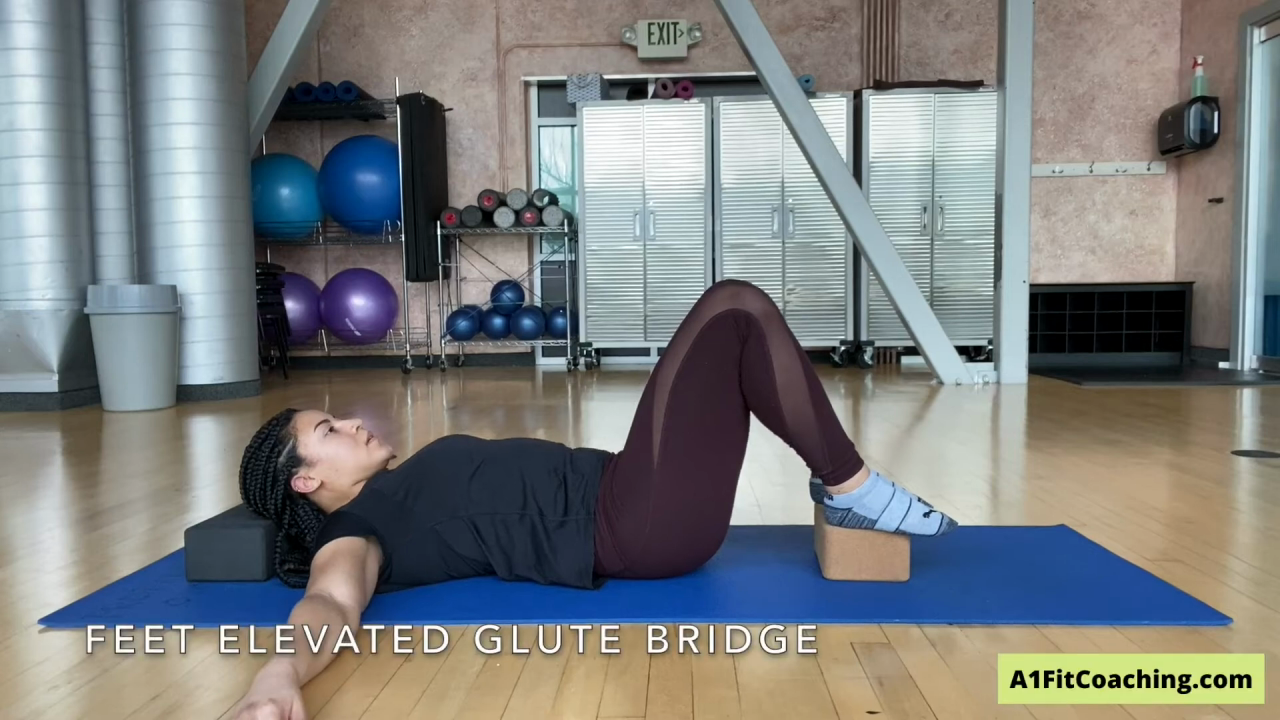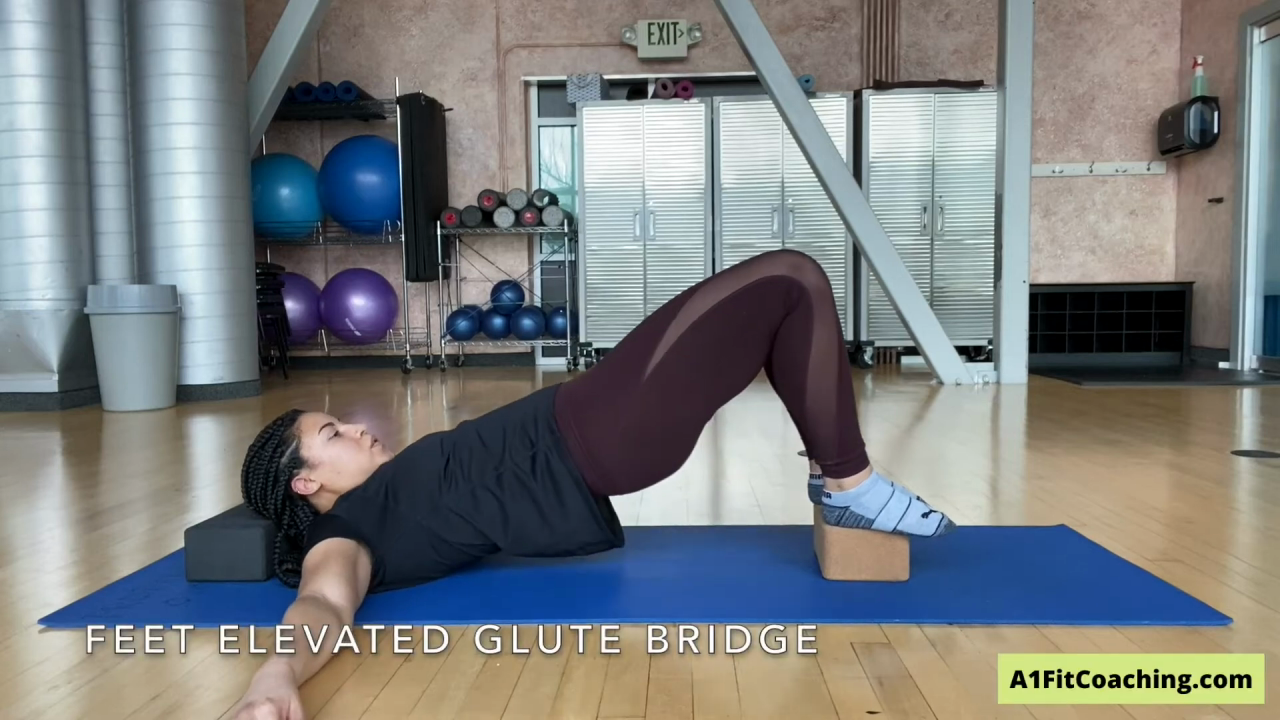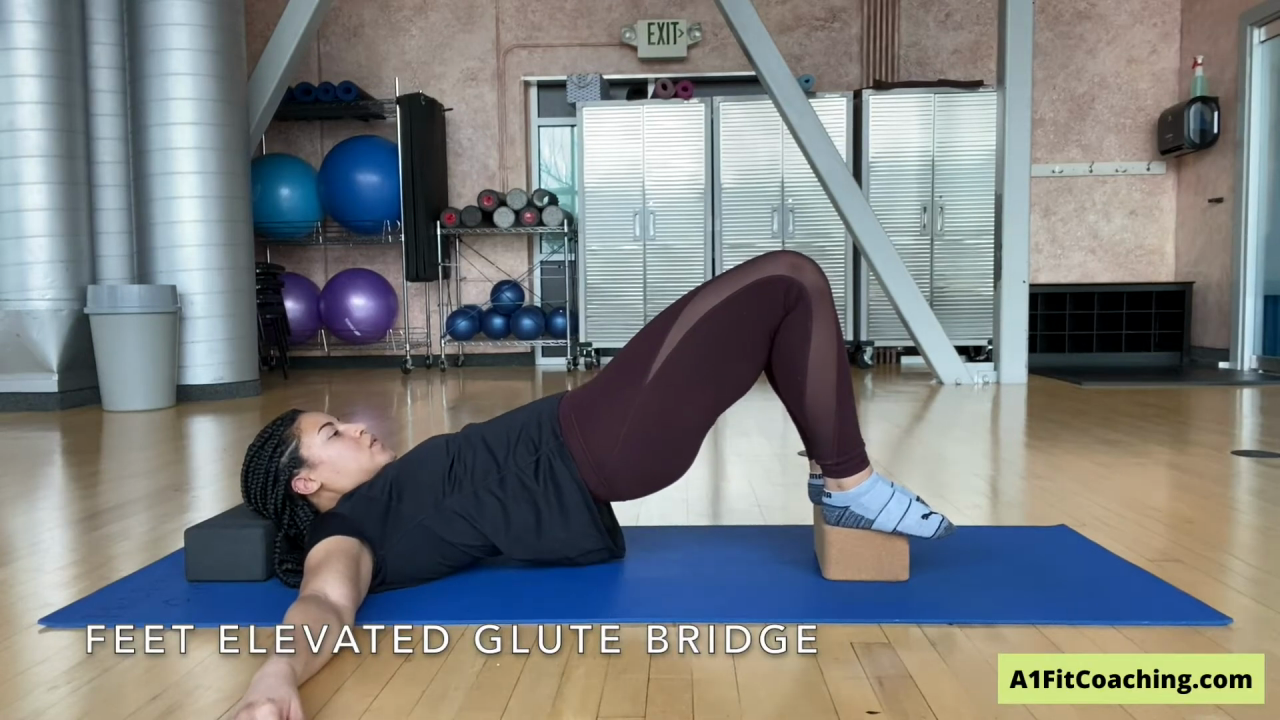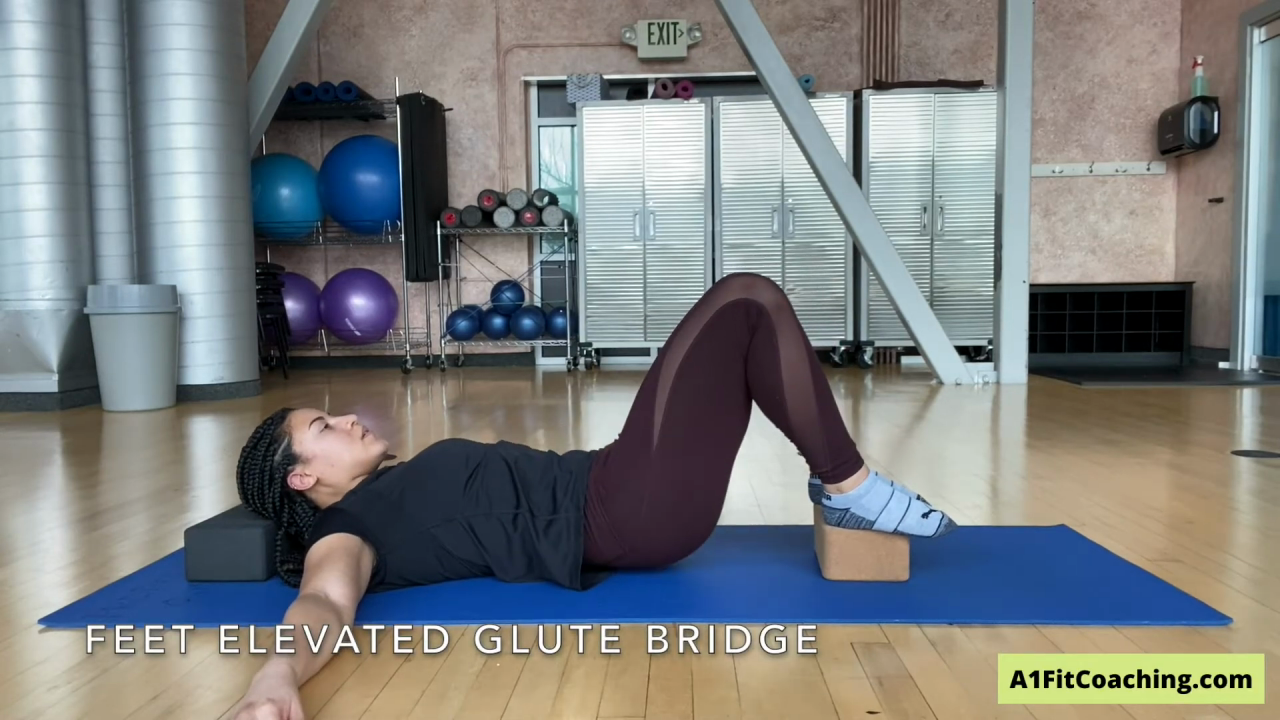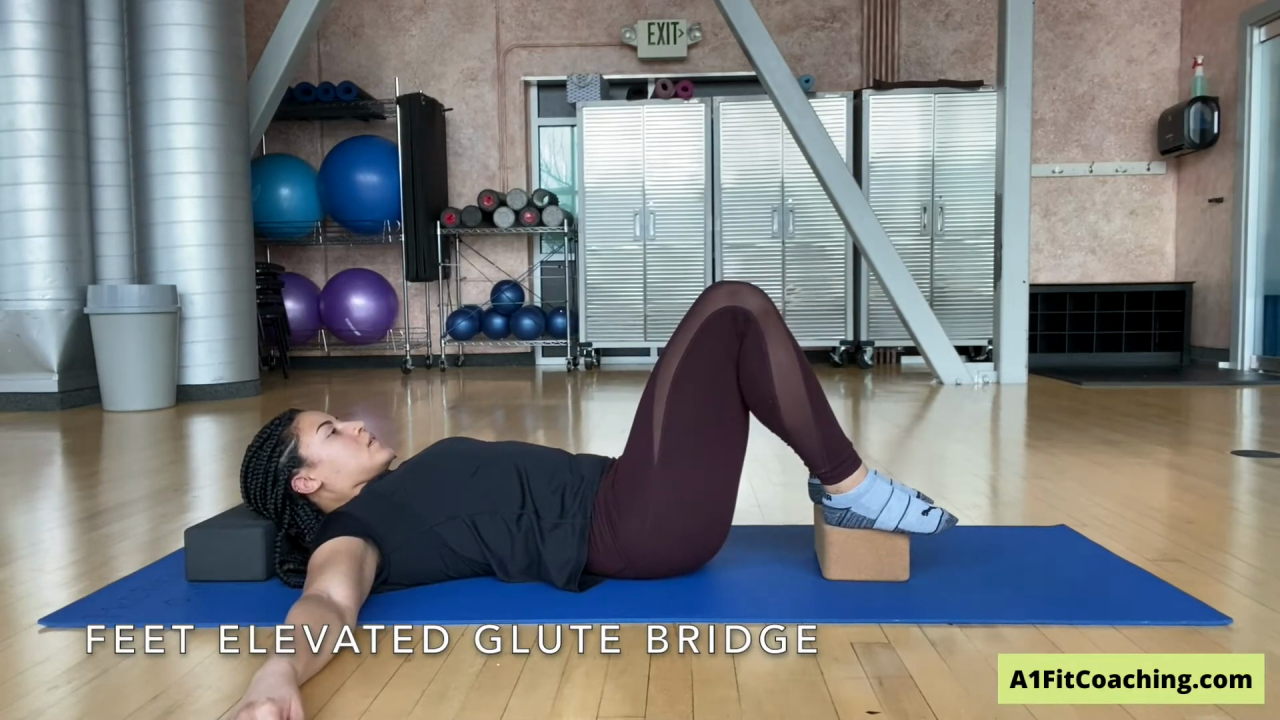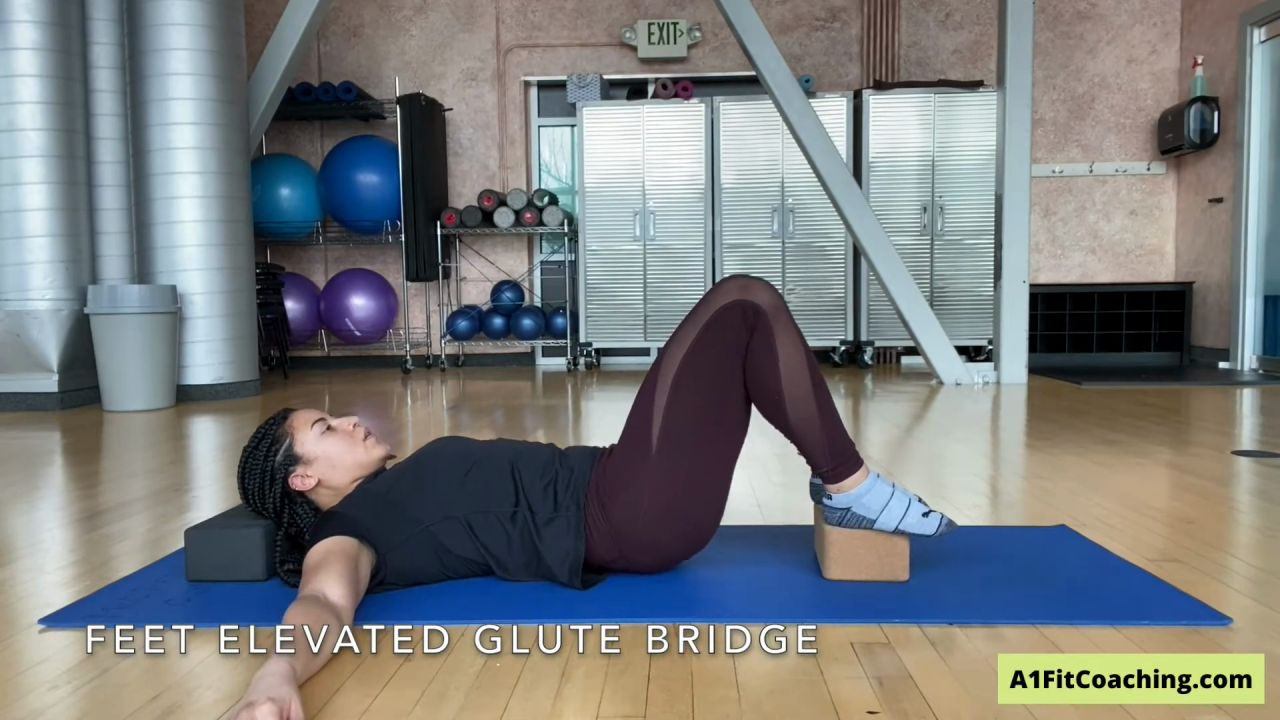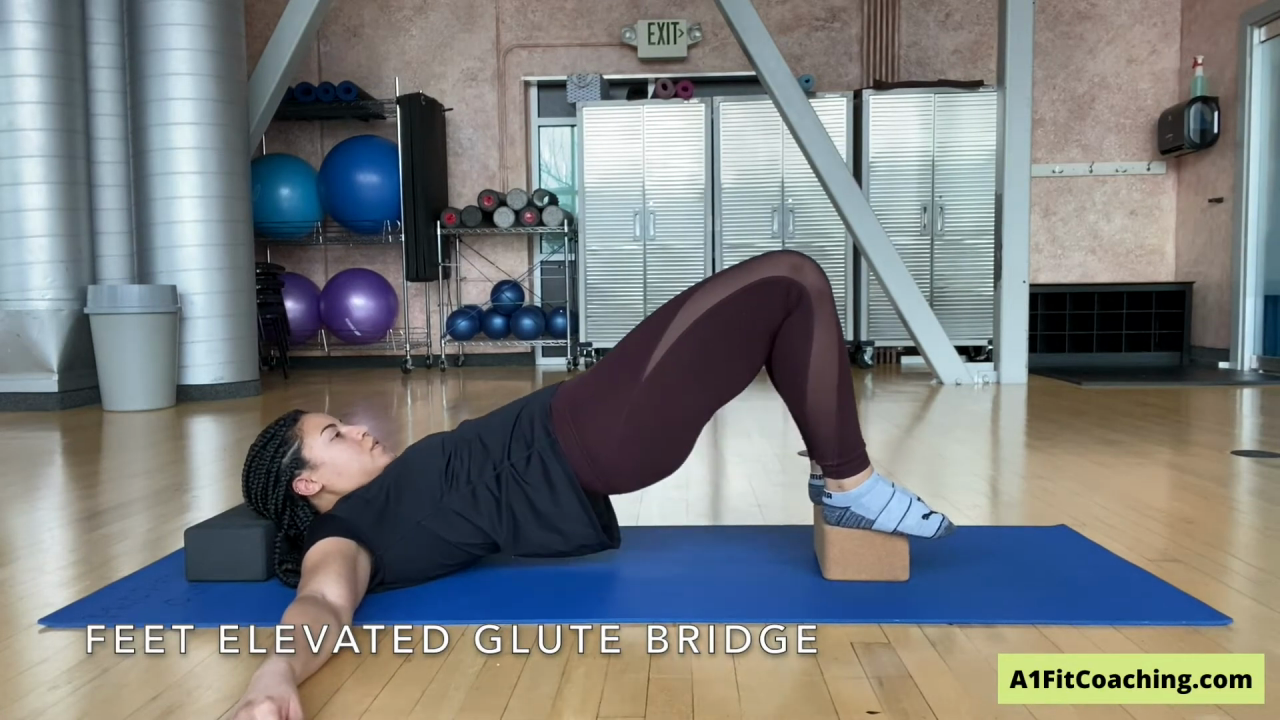
dt=0.7s
person 1, frame 1
left shoulder: (390, 502)
right shoulder: (354, 536)
right elbow: (332, 603)
left hip: (613, 500)
right hip: (649, 522)
left knee: (736, 315)
right knee: (738, 313)
left ankle: (845, 488)
right ankle: (853, 491)
person 1, frame 2
left shoulder: (373, 508)
right shoulder: (344, 537)
right elbow: (324, 603)
left hip: (594, 434)
left knee: (786, 288)
right knee: (792, 282)
left ankle: (842, 481)
right ankle: (849, 487)
person 1, frame 3
left shoulder: (379, 507)
right shoulder: (345, 536)
right elbow: (326, 602)
left hip: (592, 444)
right hip: (606, 443)
left knee: (781, 286)
right knee: (789, 280)
left ankle: (840, 479)
right ankle: (850, 487)
person 1, frame 4
left shoulder: (384, 496)
right shoulder: (346, 532)
right elbow: (326, 602)
left hip: (603, 494)
right hip: (635, 509)
left knee: (747, 313)
right knee: (746, 301)
left ankle: (844, 487)
right ankle: (850, 490)
person 1, frame 5
left shoulder: (391, 500)
right shoulder: (351, 536)
right elbow: (328, 603)
left hip: (617, 500)
right hip: (646, 524)
left knee: (735, 316)
right knee: (733, 310)
left ankle: (847, 489)
right ankle: (850, 490)
person 1, frame 6
left shoulder: (384, 499)
right shoulder: (345, 535)
right elbow: (324, 603)
left hip: (605, 485)
right hip: (641, 512)
left knee: (743, 313)
right knee: (745, 305)
left ankle: (847, 489)
right ankle: (851, 490)
person 1, frame 7
left shoulder: (378, 507)
right shoulder: (344, 538)
right elbow: (324, 603)
left hip: (592, 437)
left knee: (782, 288)
right knee: (791, 278)
left ankle: (842, 481)
right ankle: (850, 487)
